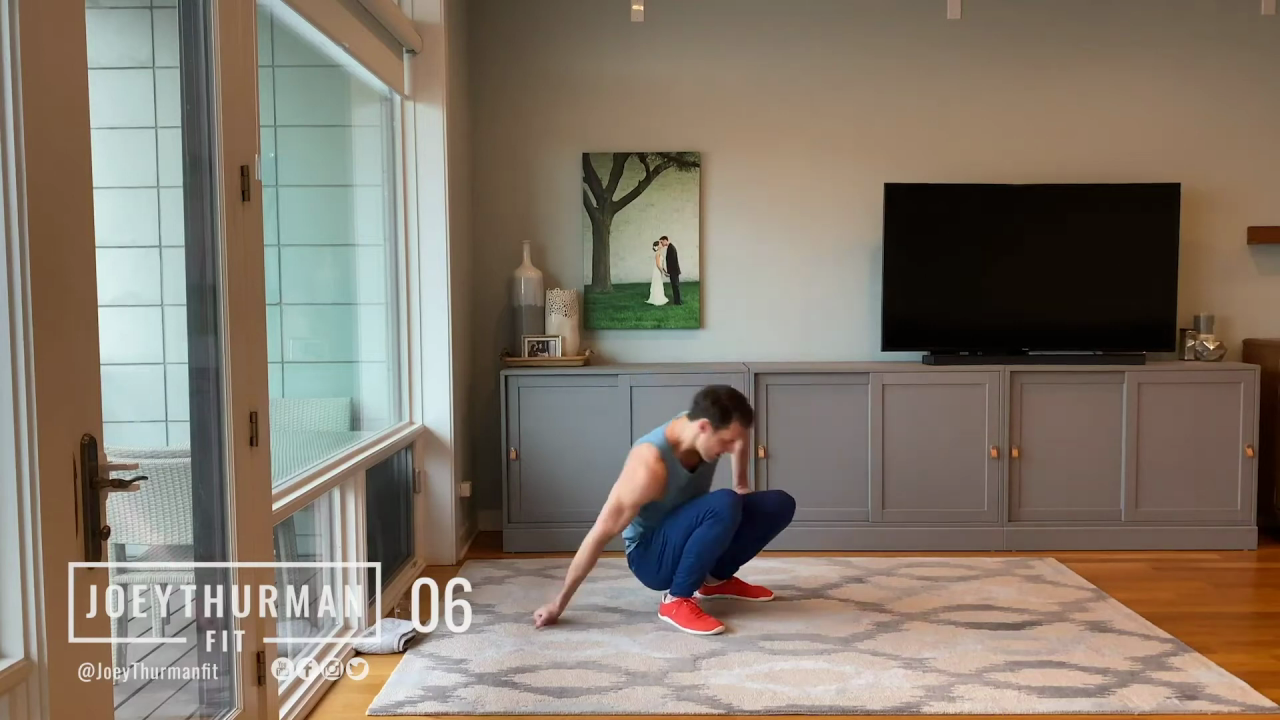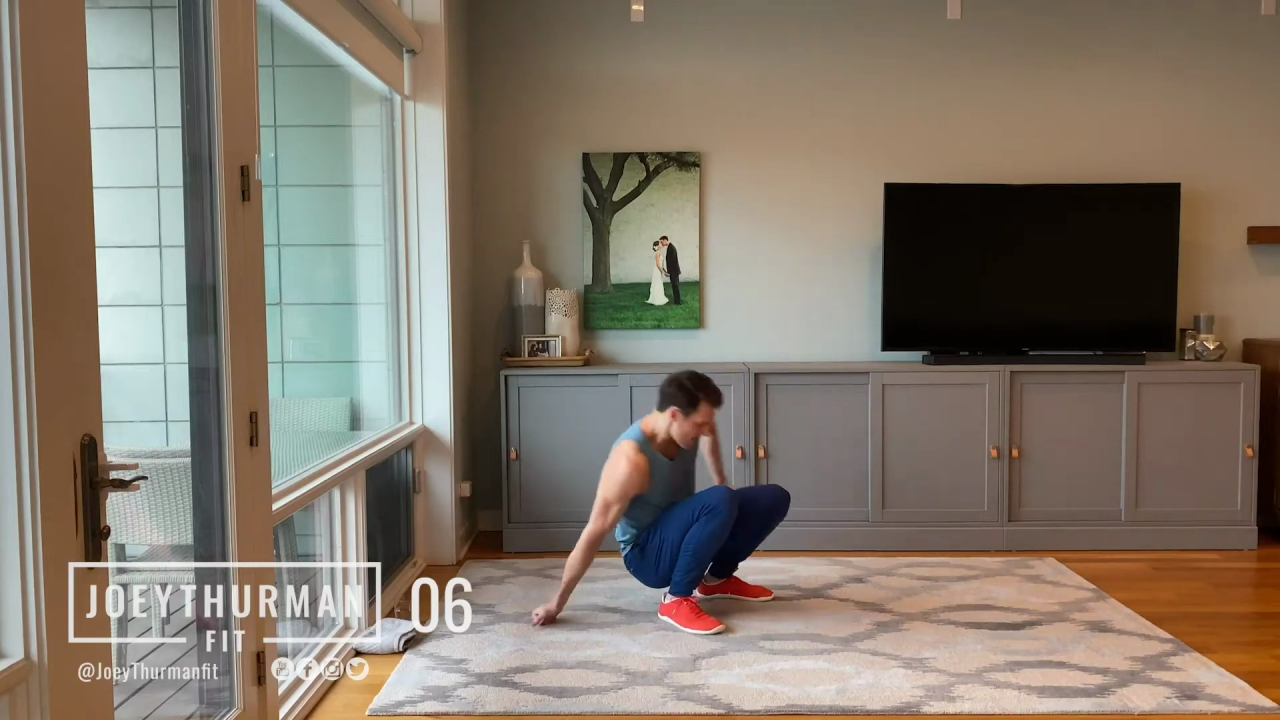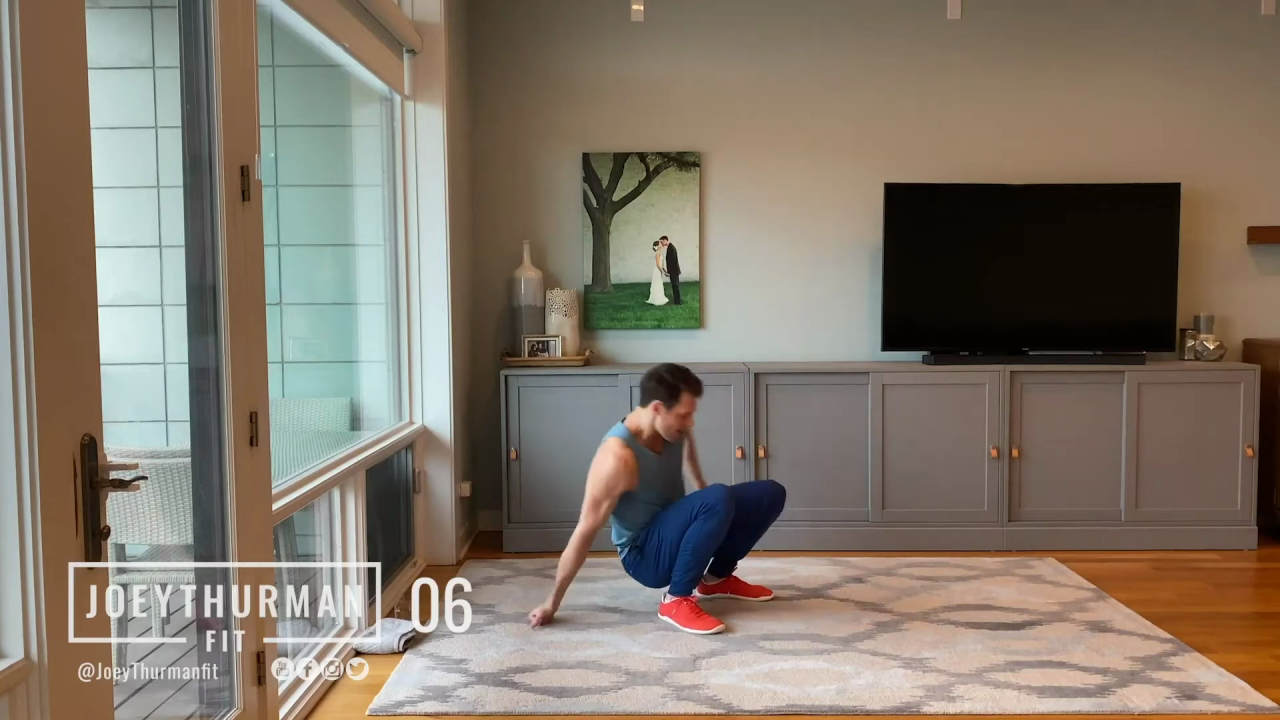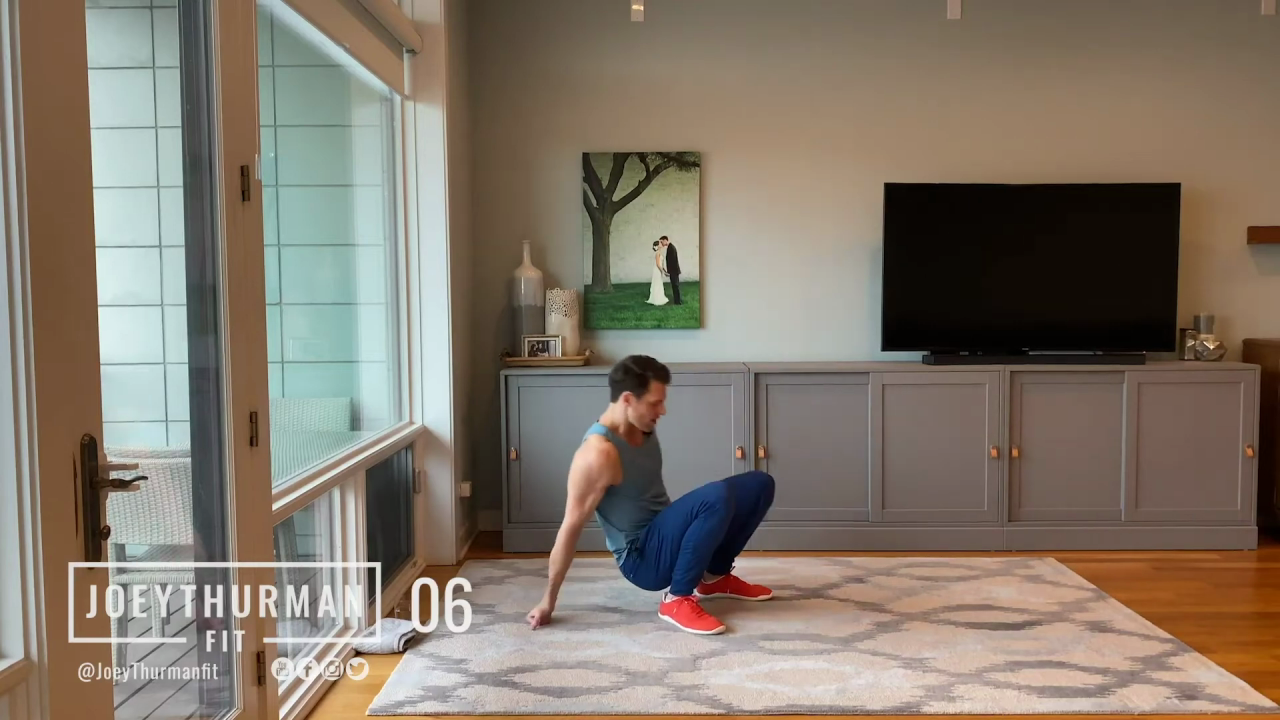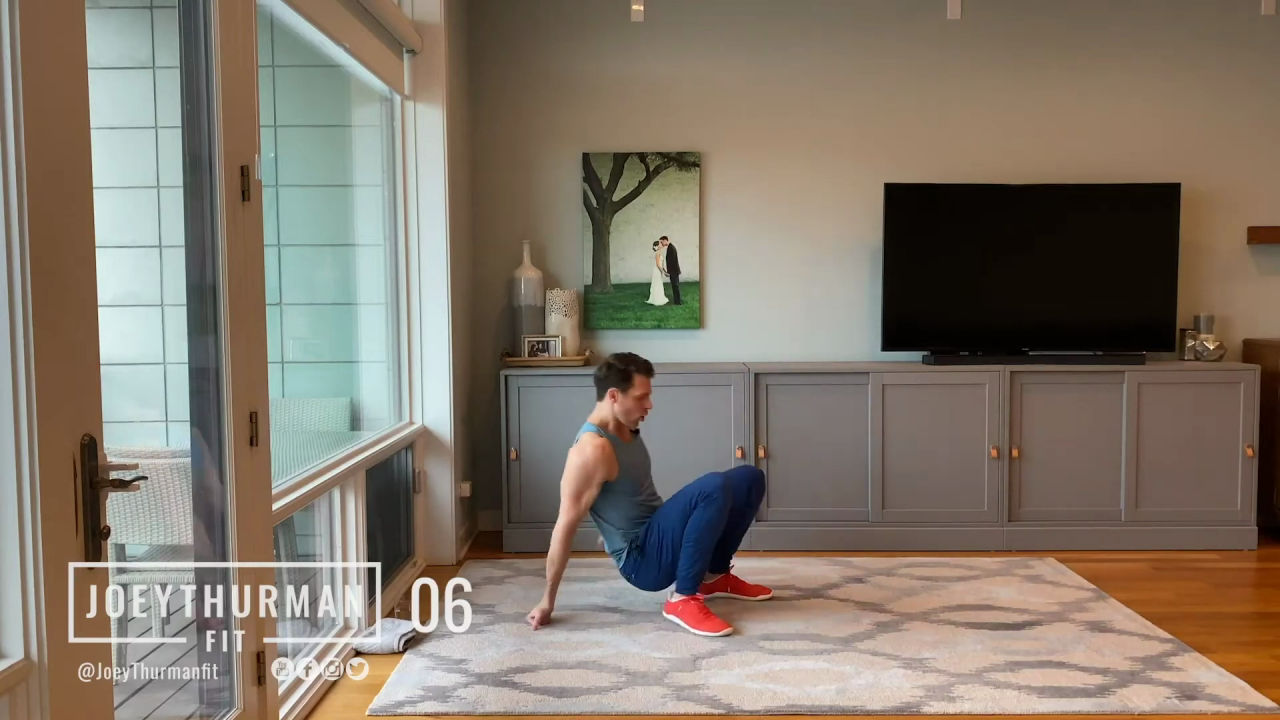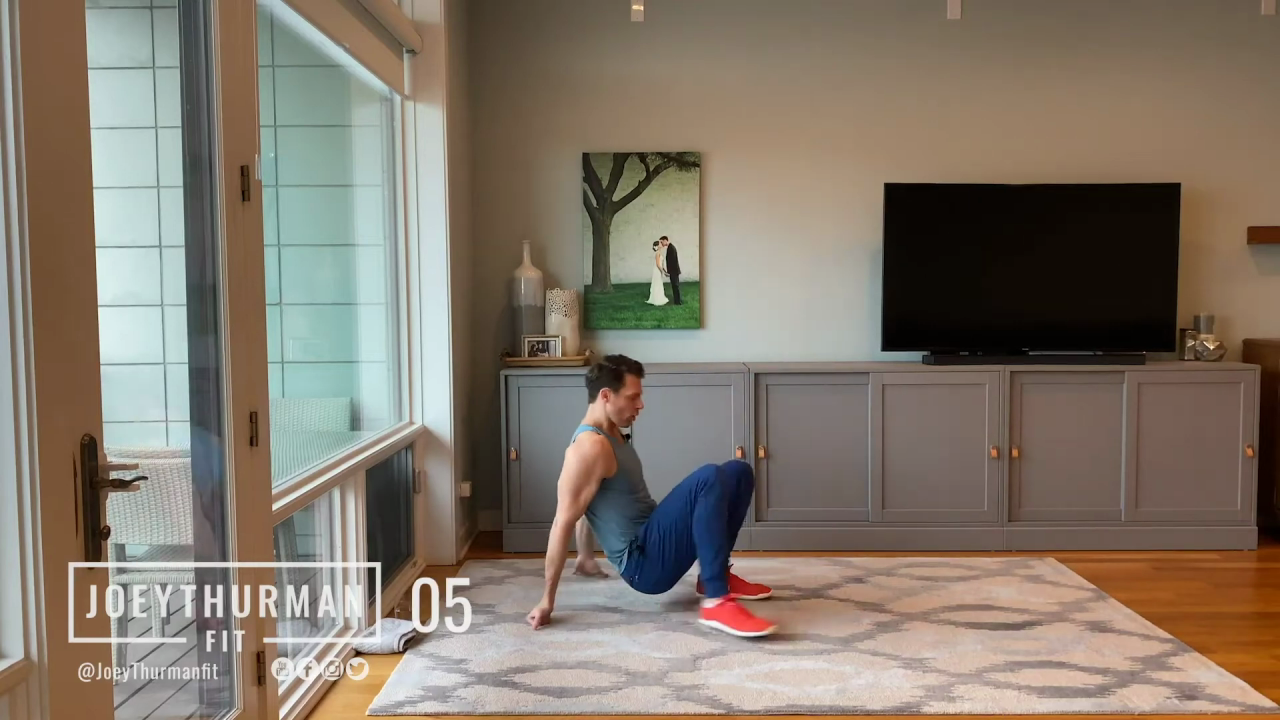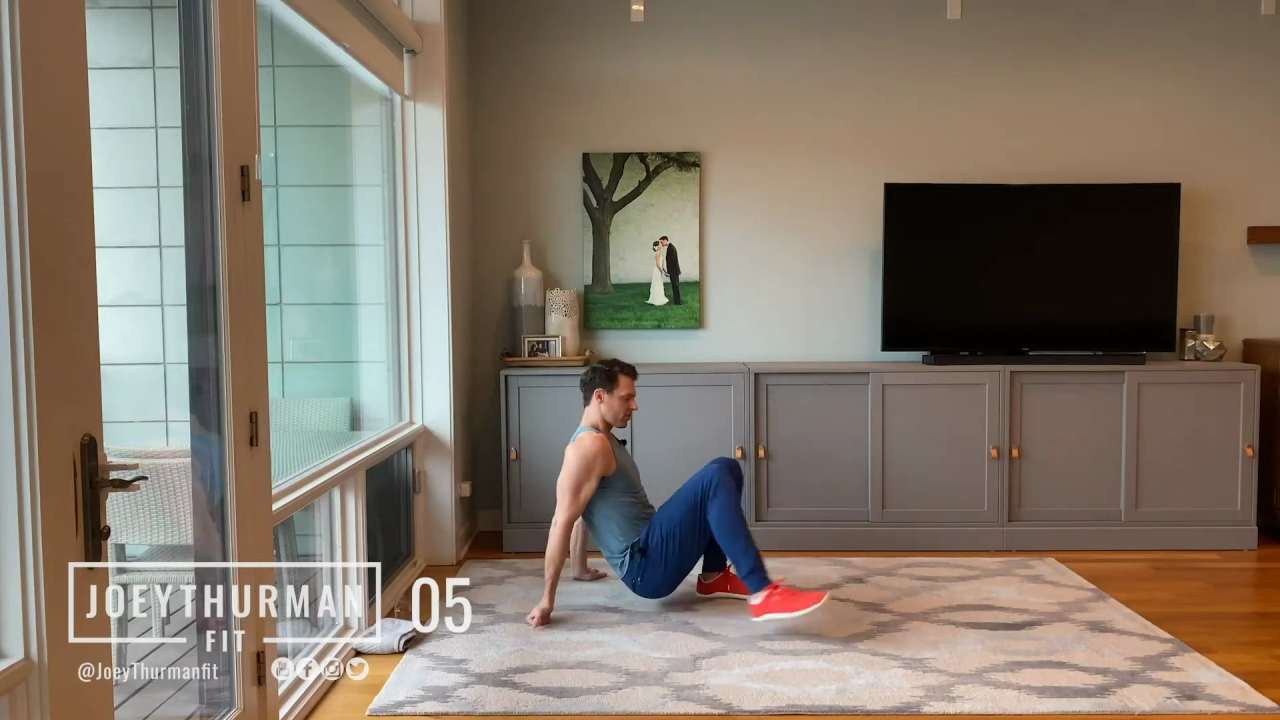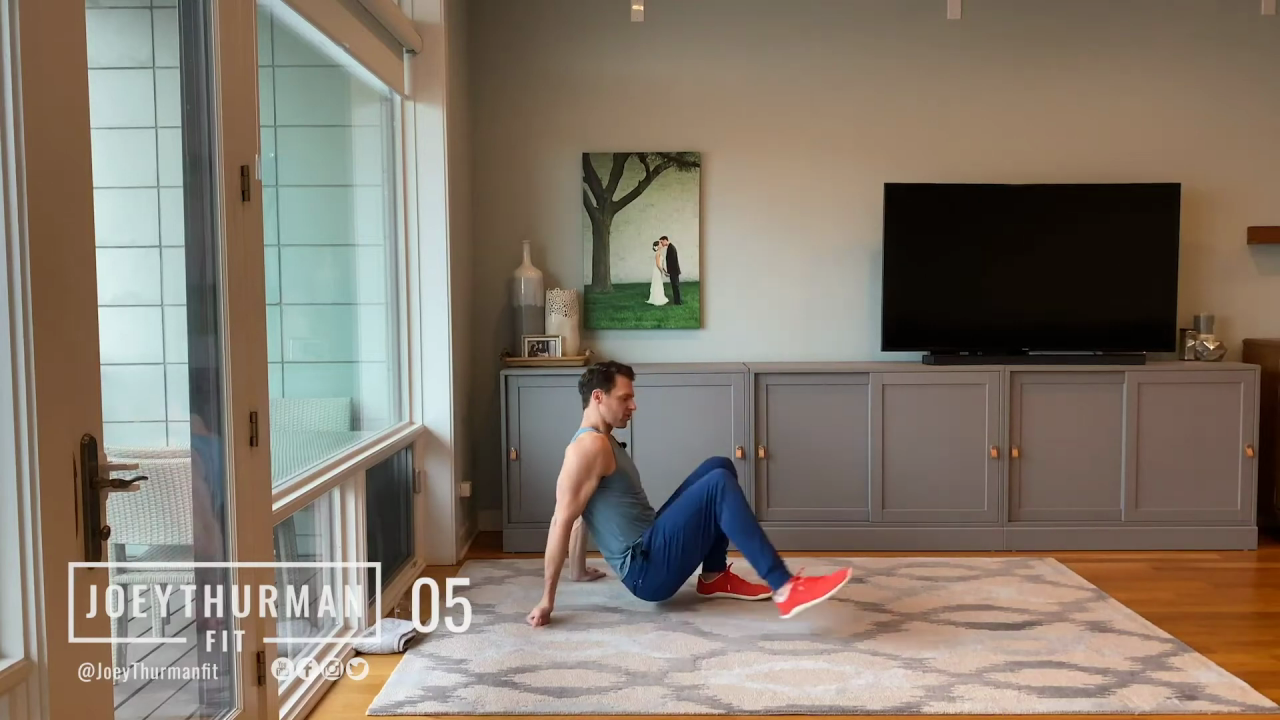
dt=0.1s
person 1, frame 1
left shoulder: (711, 432)
right shoulder: (649, 465)
right elbow: (599, 535)
left wrist: (742, 485)
right wrist: (558, 605)
left hip: (687, 531)
right hip: (650, 555)
left knee: (781, 505)
right knee: (725, 505)
left ankle: (716, 579)
right ankle: (677, 599)
person 1, frame 2
left shoulder: (682, 425)
right shoulder: (630, 459)
right elbow: (593, 533)
left wrist: (721, 481)
right wrist: (556, 604)
left hip: (679, 533)
right hip: (647, 554)
left knee: (775, 498)
right knee: (721, 500)
left ankle: (717, 579)
right ankle: (676, 599)
person 1, frame 3
left shoulder: (668, 423)
right shoulder: (618, 456)
right elbow: (584, 531)
left wrist: (700, 484)
right wrist: (551, 604)
left hip: (678, 531)
right hip: (644, 555)
left knee: (772, 494)
right knee: (719, 499)
left ankle: (716, 578)
right ankle: (676, 598)
person 1, frame 4
left shoulder: (638, 425)
right shoulder: (598, 453)
right elbow: (570, 527)
right wrist: (548, 603)
left hip: (664, 533)
right hip: (643, 560)
left knee: (759, 484)
right knee: (717, 497)
left ankle: (715, 576)
right ankle: (677, 598)
person 1, frame 5
left shoulder: (625, 424)
right shoulder: (593, 449)
right elbow: (566, 524)
left wrist: (609, 535)
right wrist: (546, 603)
left hip: (662, 533)
right hip: (642, 560)
left knee: (750, 478)
right knee: (715, 487)
left ankle: (714, 575)
right ankle: (683, 597)
person 1, frame 6
left shoulder: (611, 432)
right shoulder: (588, 447)
left elbow: (584, 509)
right elbow: (564, 520)
left wrist: (586, 556)
right wrist: (547, 601)
left hip: (654, 538)
right hip: (643, 563)
left knee: (739, 474)
right knee: (712, 479)
left ankle: (718, 576)
right ankle: (716, 600)
person 1, frame 7
left shoulder: (601, 438)
right shoulder: (589, 447)
left elbow: (581, 514)
right elbow: (562, 521)
left wrist: (579, 567)
right wrist: (547, 602)
left hip: (652, 546)
right hip: (647, 568)
left knee: (726, 467)
right knee: (717, 474)
left ankle: (714, 577)
right ankle: (762, 594)
person 1, frame 8
left shoulder: (602, 440)
right shoulder: (589, 447)
left elbow: (582, 515)
right elbow: (562, 520)
left wrist: (579, 569)
right wrist: (547, 600)
left hip: (651, 545)
right hip: (646, 568)
left knee: (719, 468)
right knee: (721, 481)
left ankle: (714, 577)
right ankle: (787, 590)
